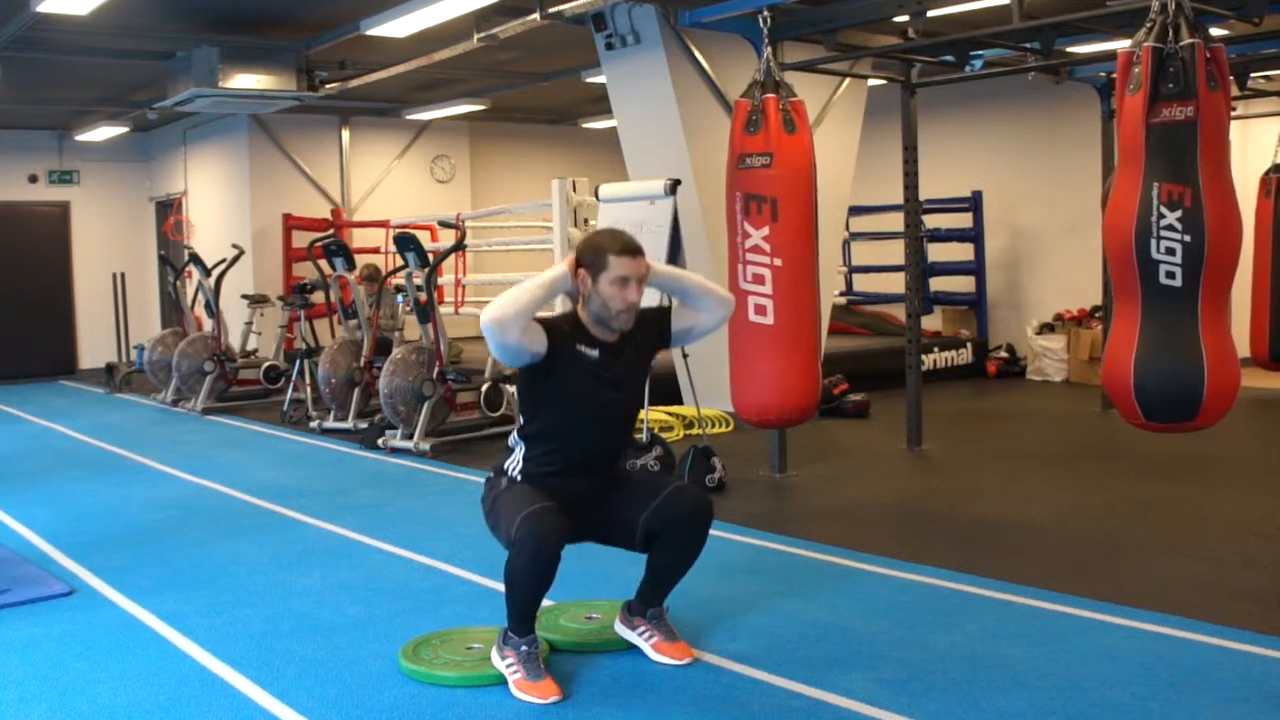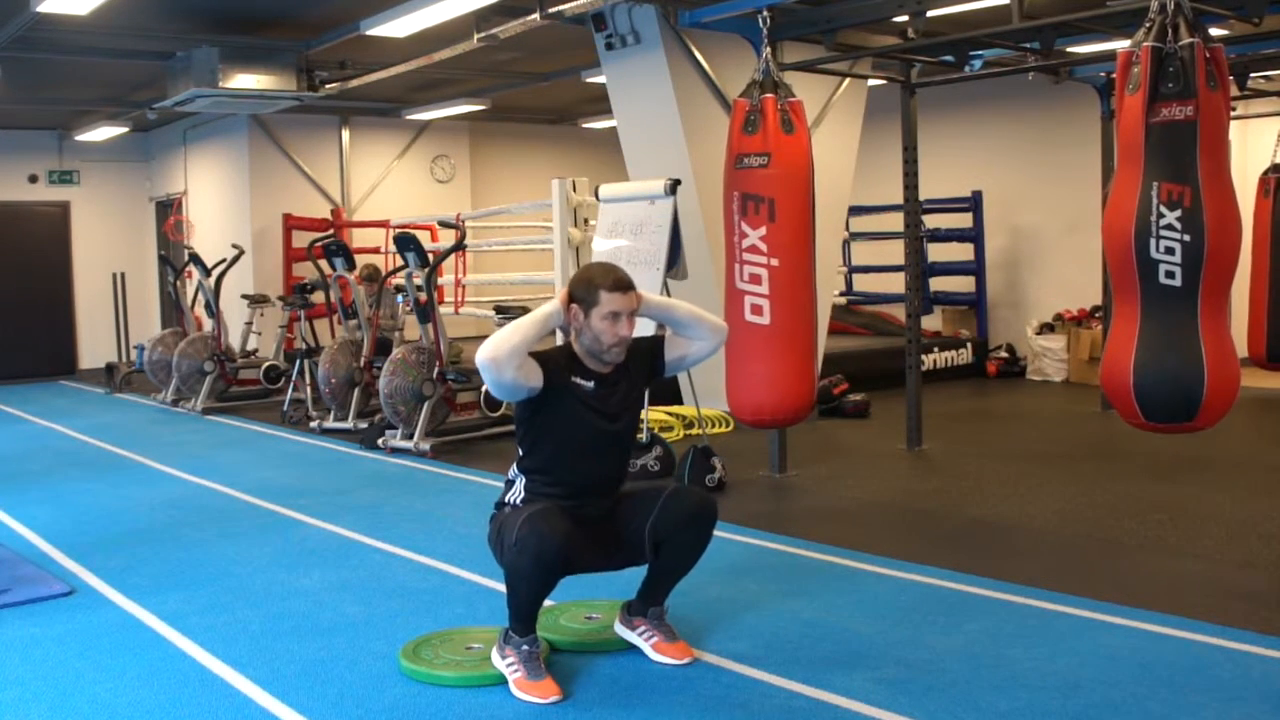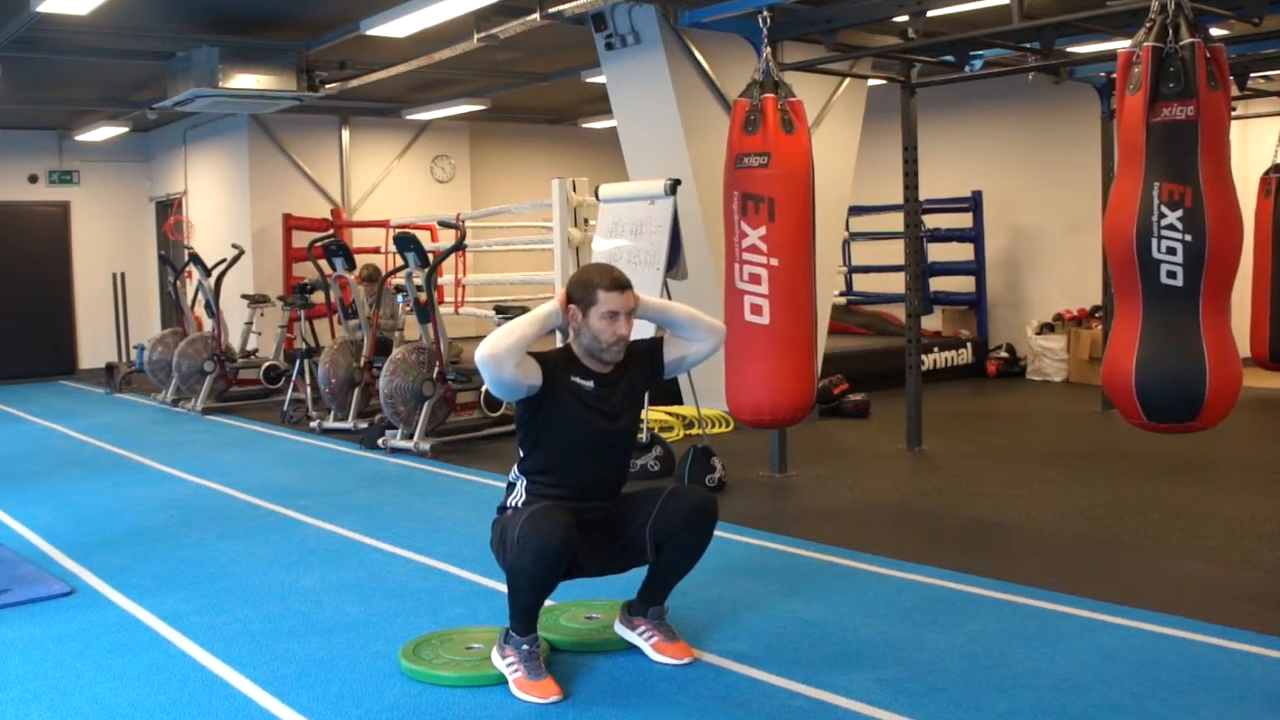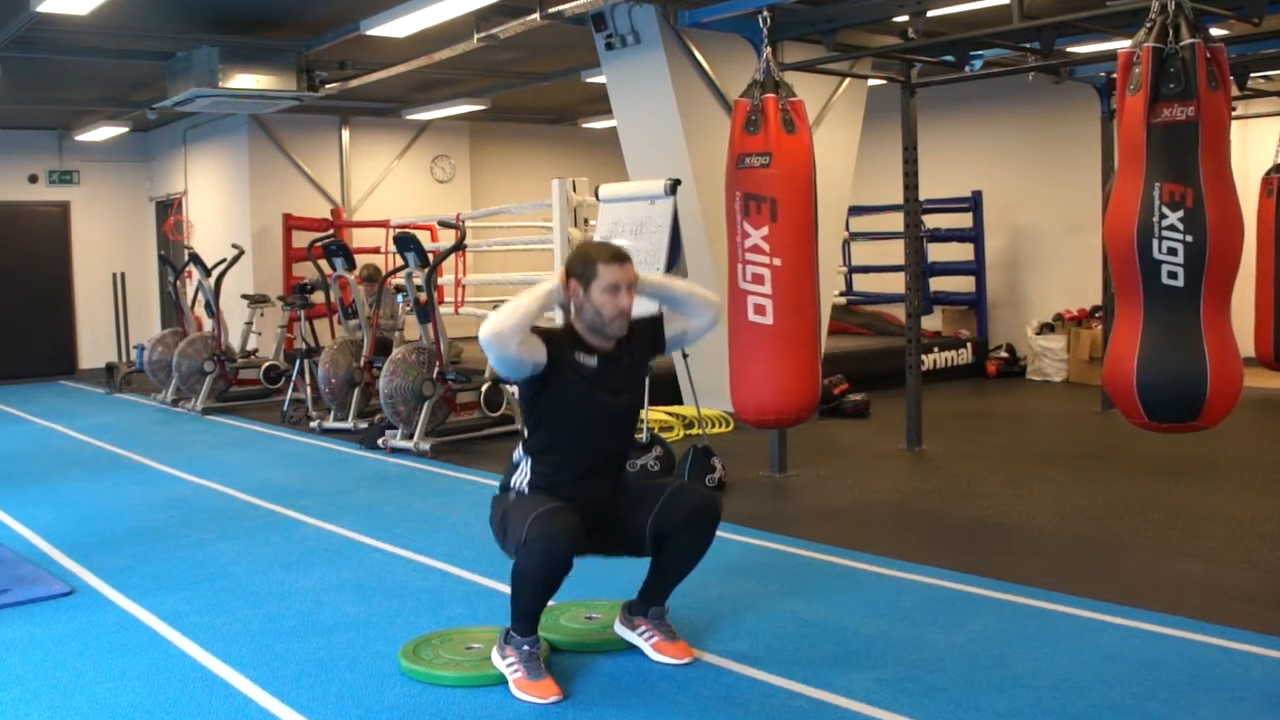
dt=0.5s
person 1, frame 1
left shoulder: (644, 330)
right shoulder: (551, 340)
left elbow: (719, 305)
right elbow: (496, 323)
left wrist: (655, 271)
right wrist: (558, 275)
left hip: (603, 487)
right hip: (526, 487)
left knee: (690, 508)
right knee: (541, 532)
left ankle: (642, 614)
right ankle: (516, 642)
person 1, frame 2
left shoulder: (638, 359)
right shoulder: (546, 372)
left elbow: (712, 333)
right elbow: (492, 361)
left wrist: (647, 302)
right wrist: (551, 311)
left hip: (606, 518)
right hip: (532, 520)
left knee: (693, 509)
right knee: (544, 534)
left ankle: (642, 615)
right ankle: (517, 643)
person 1, frame 3
left shoulder: (638, 361)
right shoulder: (546, 373)
left elbow: (711, 335)
right elbow: (490, 358)
left wrist: (644, 305)
right wrist: (549, 311)
left hip: (608, 522)
right hip: (533, 524)
left knee: (695, 508)
right knee: (548, 532)
left ankle: (643, 614)
right ankle: (517, 642)
person 1, frame 4
left shoulder: (638, 338)
right shoulder: (550, 350)
left elbow: (707, 309)
right elbow: (496, 340)
left wrist: (643, 282)
right wrist: (550, 290)
left hip: (606, 498)
right hip: (534, 499)
left knee: (698, 507)
right knee: (554, 537)
left ankle: (642, 614)
right ankle: (517, 642)
